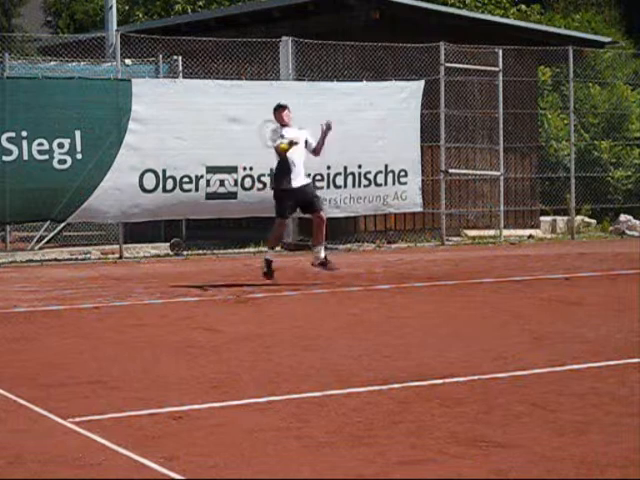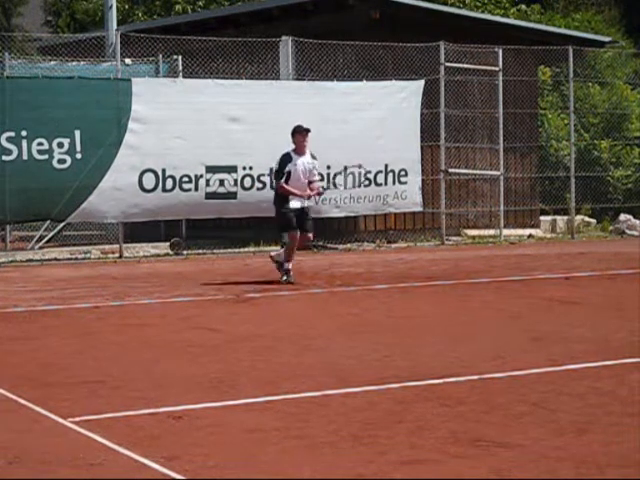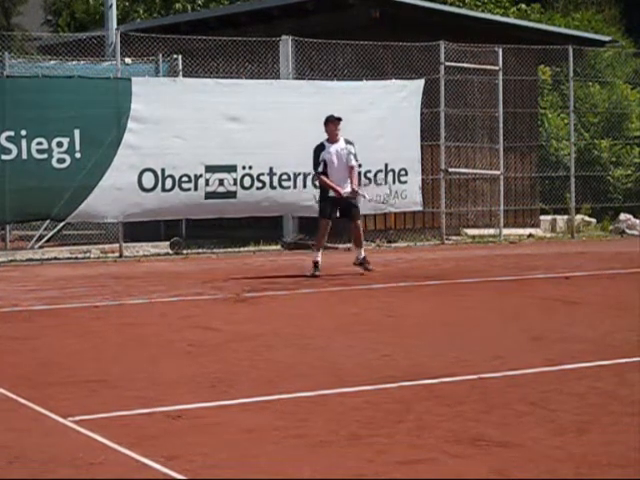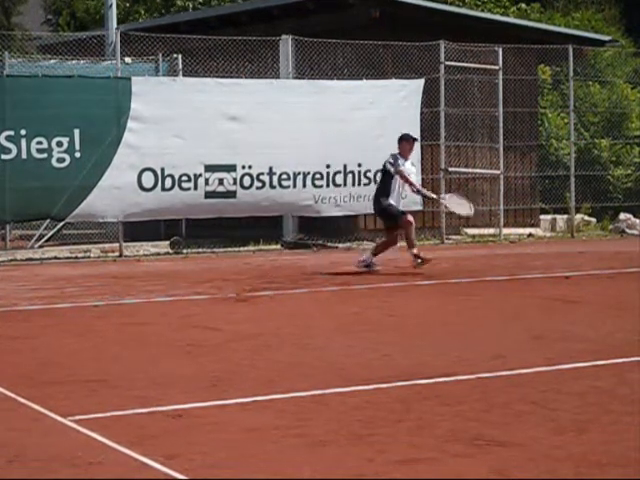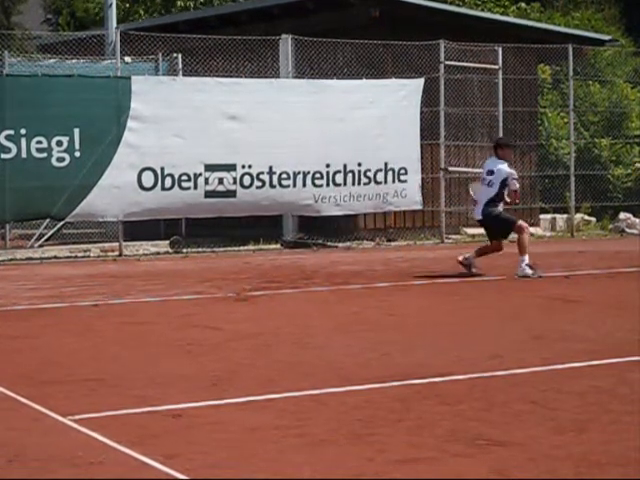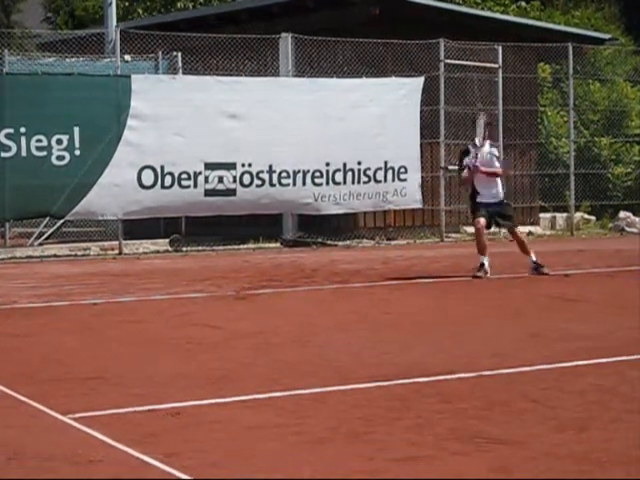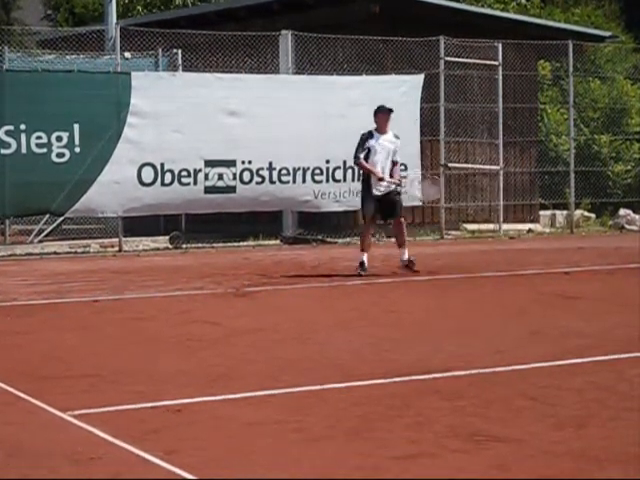
dt=0.7s
person 1, frame 1
left shoulder: (301, 132)
right shoulder: (277, 132)
left elbow: (316, 152)
right elbow: (280, 149)
left wrist: (324, 133)
right wrist: (289, 142)
left hip: (304, 183)
right hip: (285, 186)
left knee: (320, 217)
right knee: (281, 223)
left ankle: (319, 257)
right ankle: (269, 259)
person 1, frame 2
left shoulder: (312, 159)
right shoulder: (285, 159)
left elbow: (312, 182)
right elbow: (280, 186)
left wrist: (315, 189)
right wrist: (301, 194)
left hip: (301, 204)
right hip: (285, 203)
left knee: (308, 237)
right knee: (294, 236)
left ankle: (279, 256)
right ankle: (287, 270)
person 1, frame 3
left shoulder: (348, 145)
right shoulder: (320, 149)
left elbow: (353, 167)
right elbow: (319, 175)
left wrist: (354, 185)
right wrist: (335, 188)
left hip: (348, 192)
right hip: (329, 193)
left knee: (357, 223)
right knee: (325, 224)
left ankle: (360, 257)
right ankle: (317, 262)
person 1, frame 4
left shoulder: (411, 167)
right shoulder: (393, 159)
left elbow: (412, 185)
right elbow: (403, 175)
left wrist: (418, 191)
right wrist: (418, 187)
left hip: (395, 204)
right hip: (383, 202)
left knee: (392, 238)
right knee: (409, 221)
left ankle: (366, 260)
right ankle: (415, 256)
person 1, frame 5
left shoulder: (489, 163)
right shoulder: (508, 172)
right elbow: (515, 194)
right wrist: (513, 201)
left hip: (481, 213)
right hip: (489, 213)
left knee: (497, 245)
right knee: (523, 228)
left ankle: (467, 259)
right ankle: (524, 266)
person 1, frame 6
left shoulder: (493, 148)
right shoulder: (466, 154)
left elbow: (499, 172)
right elbow: (464, 180)
left wrist: (482, 170)
right wrist: (470, 175)
left hip: (498, 198)
right hip: (480, 200)
left knee: (514, 231)
right knee: (479, 225)
left ankle: (534, 263)
right ankle: (483, 265)
person 1, frame 7
left shoulder: (395, 140)
right shoulder: (367, 137)
left elbow: (396, 162)
right elbow: (358, 160)
left wrist: (396, 176)
right wrist: (375, 173)
left hip: (390, 188)
right hip: (371, 188)
left knee: (399, 221)
right knee: (368, 224)
left ankle: (405, 258)
right ankle: (363, 262)
